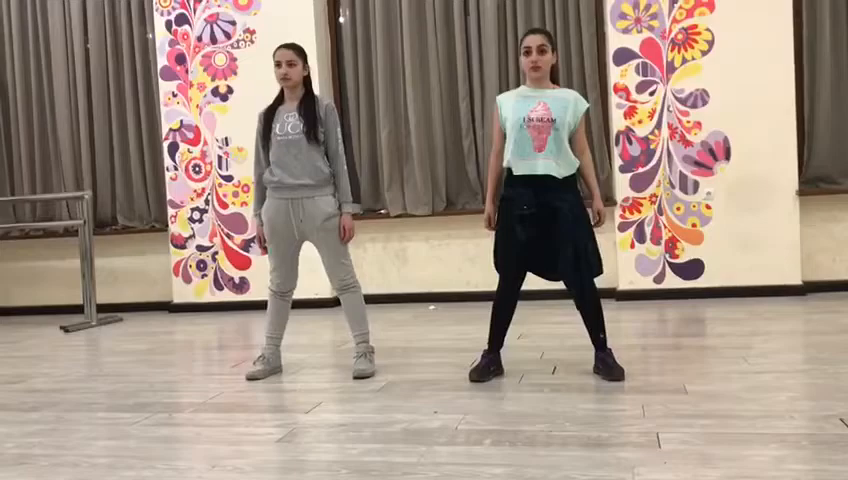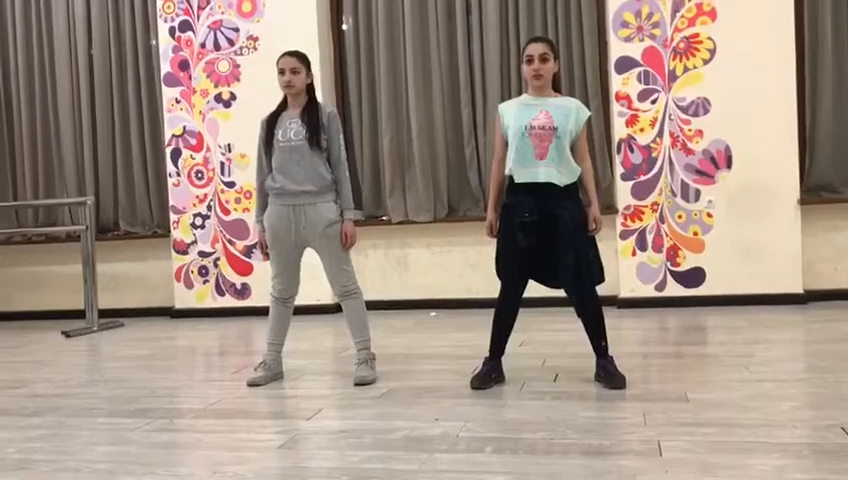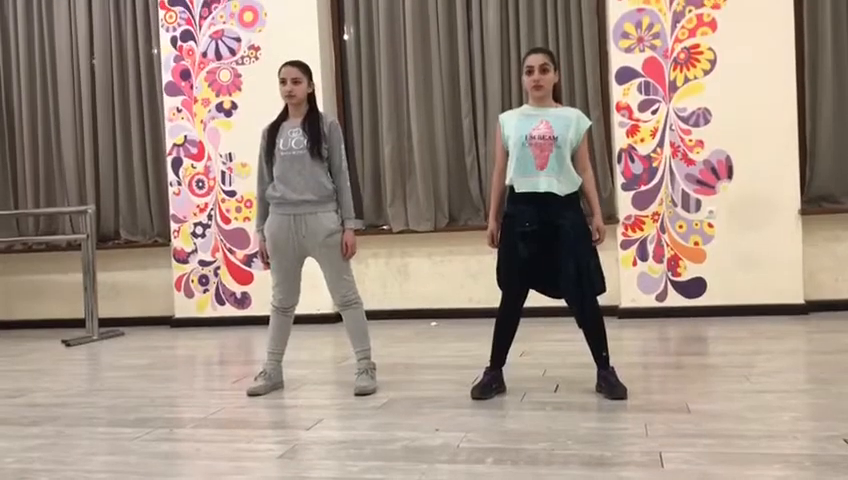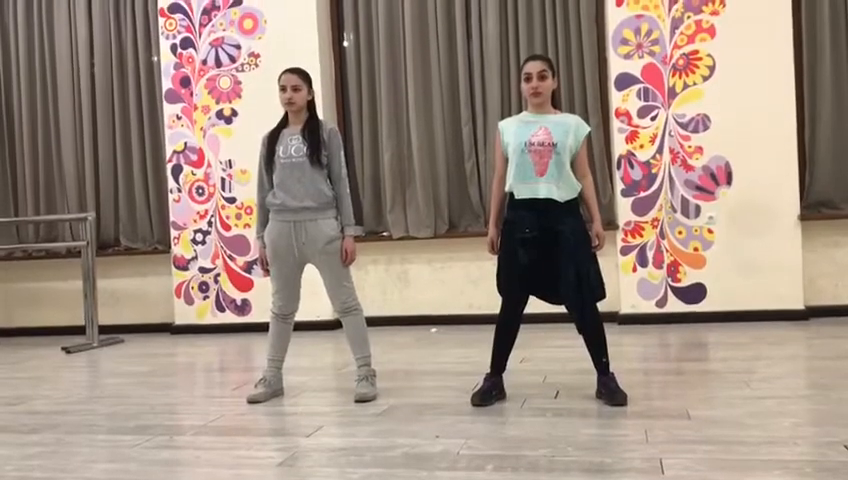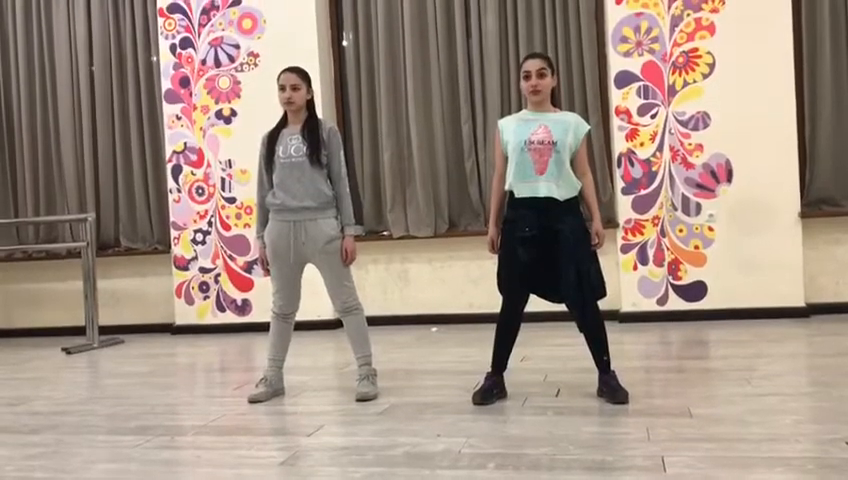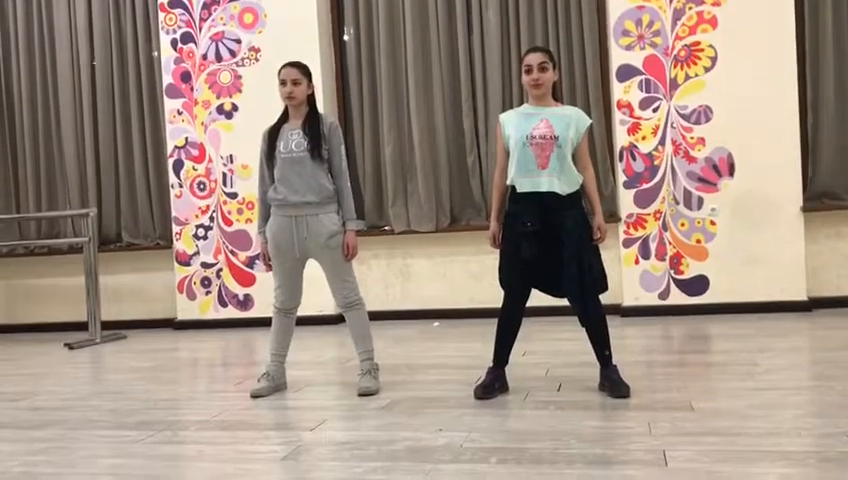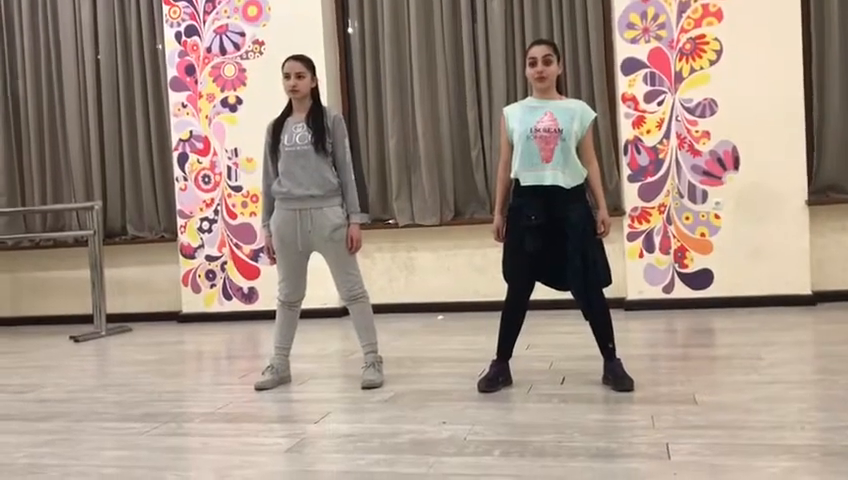
dt=0.3s
person 1, frame 1
left shoulder: (571, 101)
right shoulder: (505, 103)
left elbow: (582, 153)
right elbow: (497, 155)
left wrist: (596, 196)
right wrist: (490, 200)
left hip: (562, 192)
right hip: (519, 193)
left knee: (581, 278)
right knee: (510, 279)
left ankle: (602, 353)
right ankle: (492, 355)
person 1, frame 2
left shoulder: (573, 109)
right shoulder: (507, 110)
left elbow: (583, 160)
right elbow: (499, 163)
left wrist: (593, 204)
right wrist: (492, 208)
left hip: (564, 200)
right hip: (521, 201)
left knee: (582, 285)
right knee: (511, 286)
left ankle: (603, 361)
right ankle: (493, 362)
person 1, frame 3
left shoulder: (573, 119)
right shoulder: (508, 121)
left elbow: (585, 170)
right elbow: (500, 173)
left wrist: (597, 214)
right wrist: (493, 218)
left hip: (565, 210)
right hip: (522, 211)
left knee: (583, 295)
right knee: (512, 296)
left ankle: (605, 372)
right ankle: (494, 372)
person 1, frame 4
left shoulder: (573, 125)
right shoulder: (507, 127)
left elbow: (584, 176)
right elbow: (500, 180)
left wrist: (596, 220)
right wrist: (493, 224)
left hip: (564, 216)
right hip: (521, 217)
left knee: (583, 301)
right knee: (512, 302)
left ankle: (605, 377)
right ankle: (494, 379)
person 1, frame 5
left shoulder: (572, 123)
right shoulder: (507, 126)
left elbow: (584, 175)
right elbow: (499, 178)
left wrist: (596, 219)
right wrist: (493, 223)
left hip: (564, 214)
right hip: (522, 216)
left knee: (583, 300)
right knee: (512, 301)
left ankle: (606, 376)
right ankle: (495, 378)
person 1, frame 6
left shoulder: (574, 117)
right shoulder: (508, 121)
left elbow: (585, 169)
right elbow: (501, 173)
left wrist: (598, 213)
right wrist: (495, 218)
left hip: (566, 209)
right hip: (523, 210)
left knee: (585, 294)
right knee: (514, 295)
left ankle: (608, 370)
right ankle: (497, 372)
person 1, frame 7
left shoulder: (578, 111)
right shoulder: (512, 114)
left elbow: (589, 163)
right elbow: (505, 167)
left wrist: (602, 207)
right wrist: (499, 212)
left hip: (570, 202)
right hip: (527, 204)
left knee: (589, 288)
right knee: (518, 289)
left ankle: (611, 363)
right ankle: (500, 365)
person 2, frame 1
left shoulder: (322, 109)
right shoulder: (267, 116)
left elbow: (338, 160)
right elbow: (260, 168)
left wrist: (347, 208)
right wrist: (258, 215)
left hip: (319, 203)
right hip: (279, 206)
left knee: (344, 279)
right knee: (280, 285)
left ankle: (364, 350)
right ankle: (271, 354)
person 2, frame 2
left shoulder: (325, 116)
right shoulder: (270, 123)
left elbow: (340, 167)
right elbow: (263, 174)
left wrist: (349, 215)
right wrist: (260, 221)
left hip: (321, 209)
right hip: (281, 212)
left knee: (345, 286)
right knee: (282, 291)
left ankle: (364, 357)
right ankle: (272, 360)
person 2, frame 3
left shoulder: (327, 126)
right shoulder: (271, 132)
left elbow: (341, 176)
right elbow: (264, 184)
left wrist: (349, 224)
right wrist: (261, 230)
left hip: (322, 219)
right hip: (282, 222)
left knee: (346, 295)
right knee: (282, 300)
left ankle: (365, 367)
right ankle: (272, 369)
person 2, frame 4
left shoulder: (326, 133)
right shoulder: (271, 139)
left elbow: (341, 183)
right elbow: (264, 191)
left wrist: (349, 231)
right wrist: (261, 238)
left hip: (321, 225)
right hip: (281, 229)
left knee: (346, 302)
right knee: (282, 307)
left ankle: (365, 373)
right ankle: (272, 376)
person 2, frame 5
left shoulder: (326, 133)
right shoulder: (271, 139)
left elbow: (341, 183)
right elbow: (264, 190)
left wrist: (349, 230)
right wrist: (261, 237)
left hip: (321, 225)
right hip: (281, 228)
left knee: (346, 301)
right knee: (283, 307)
left ankle: (366, 372)
right ankle: (273, 376)
person 2, frame 6
left shoulder: (327, 127)
right shoulder: (272, 134)
left elbow: (342, 178)
right elbow: (265, 185)
left wrist: (351, 226)
right wrist: (262, 233)
left hip: (323, 220)
right hip: (282, 223)
left knee: (348, 296)
right knee: (284, 302)
left ankle: (368, 367)
right ankle: (275, 371)
person 2, frame 7
left shoulder: (330, 120)
right shoulder: (276, 128)
left elbow: (346, 170)
right elbow: (269, 179)
left wrist: (355, 218)
right wrist: (266, 226)
left hip: (326, 213)
right hip: (287, 217)
left knee: (352, 289)
right knee: (288, 295)
left ankle: (372, 360)
right ankle: (279, 364)
